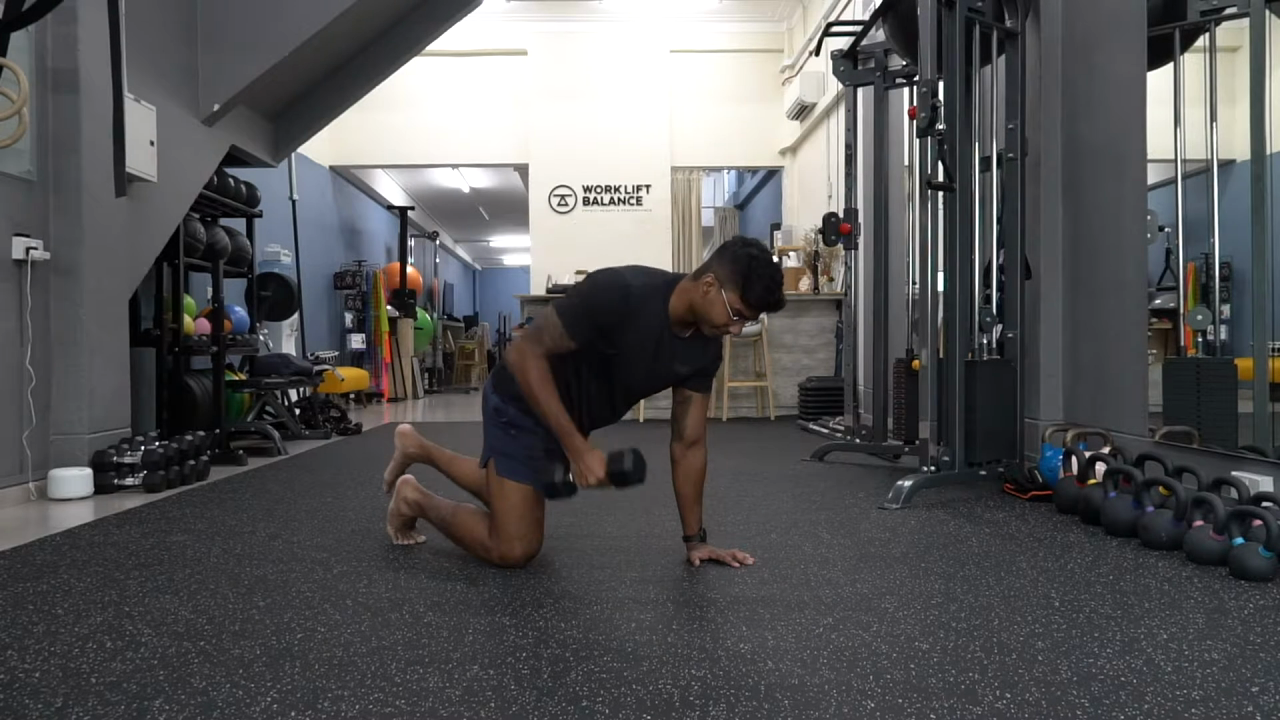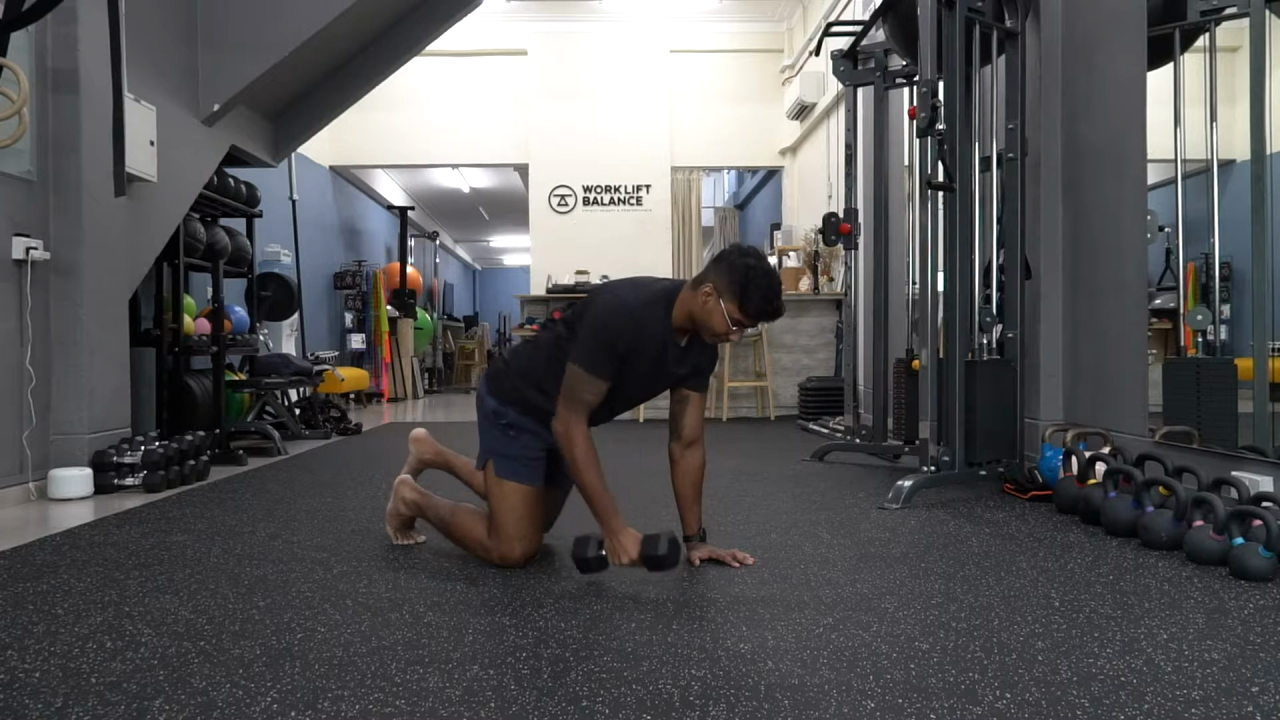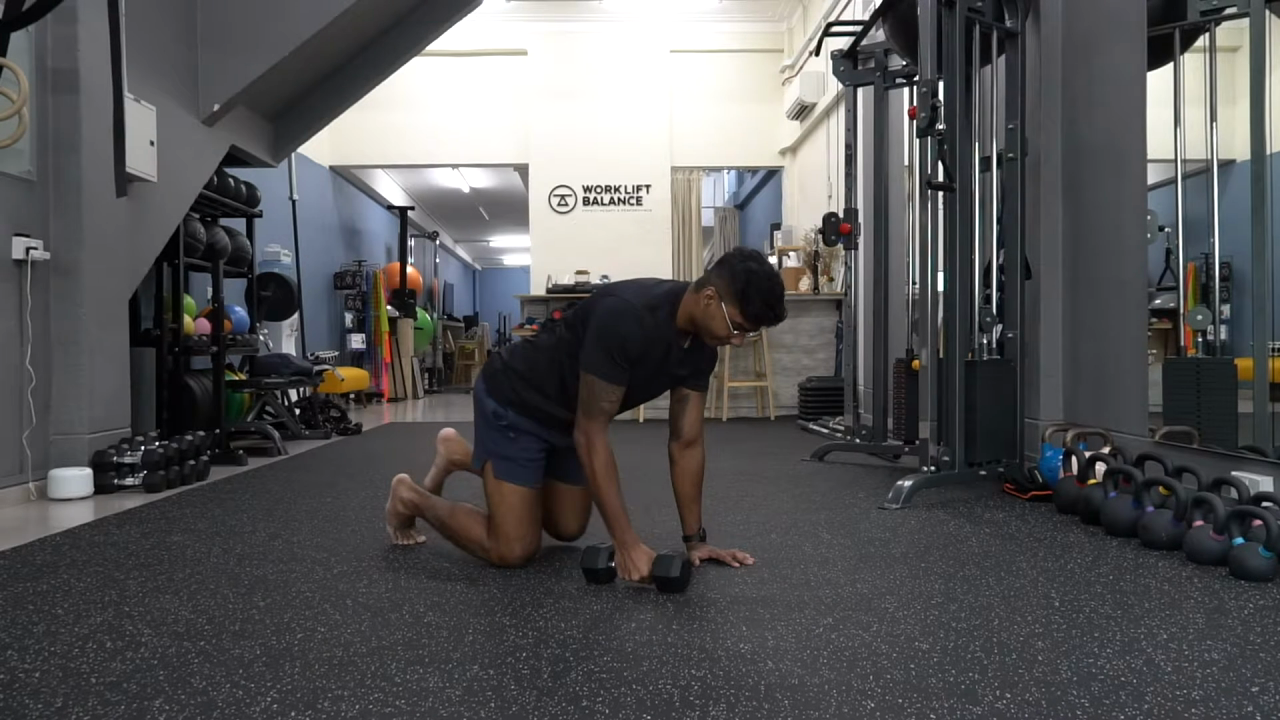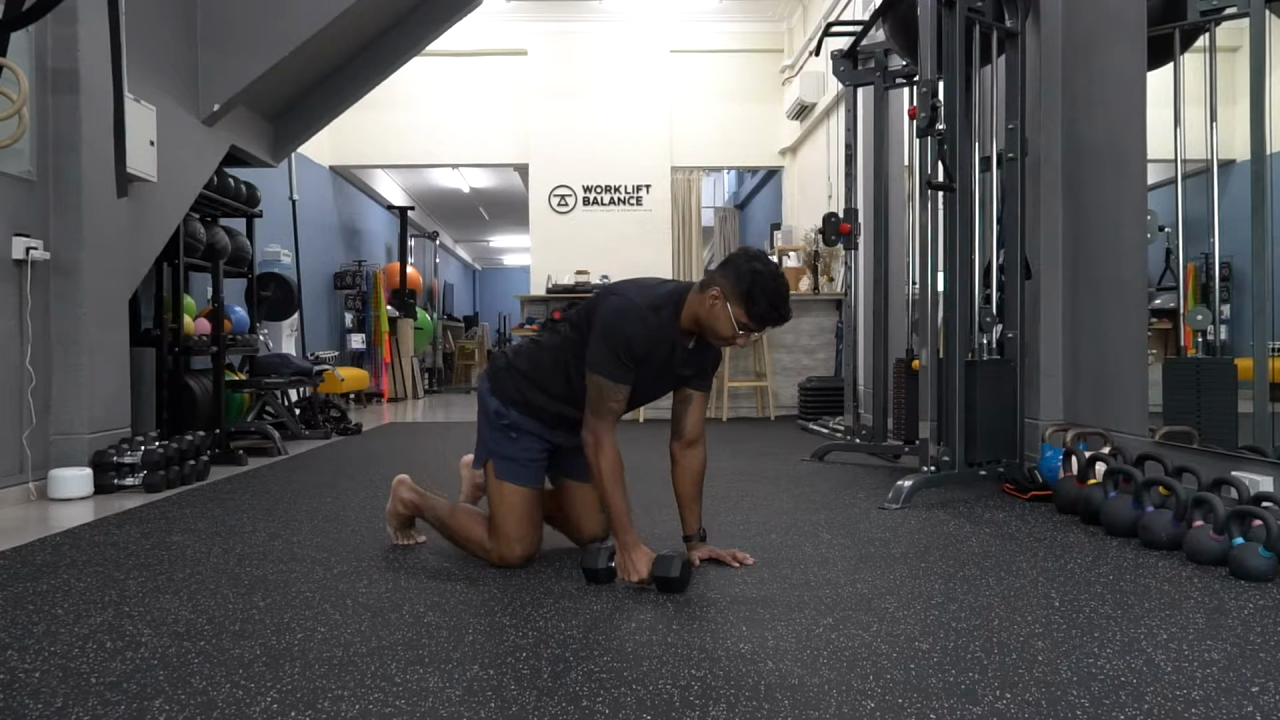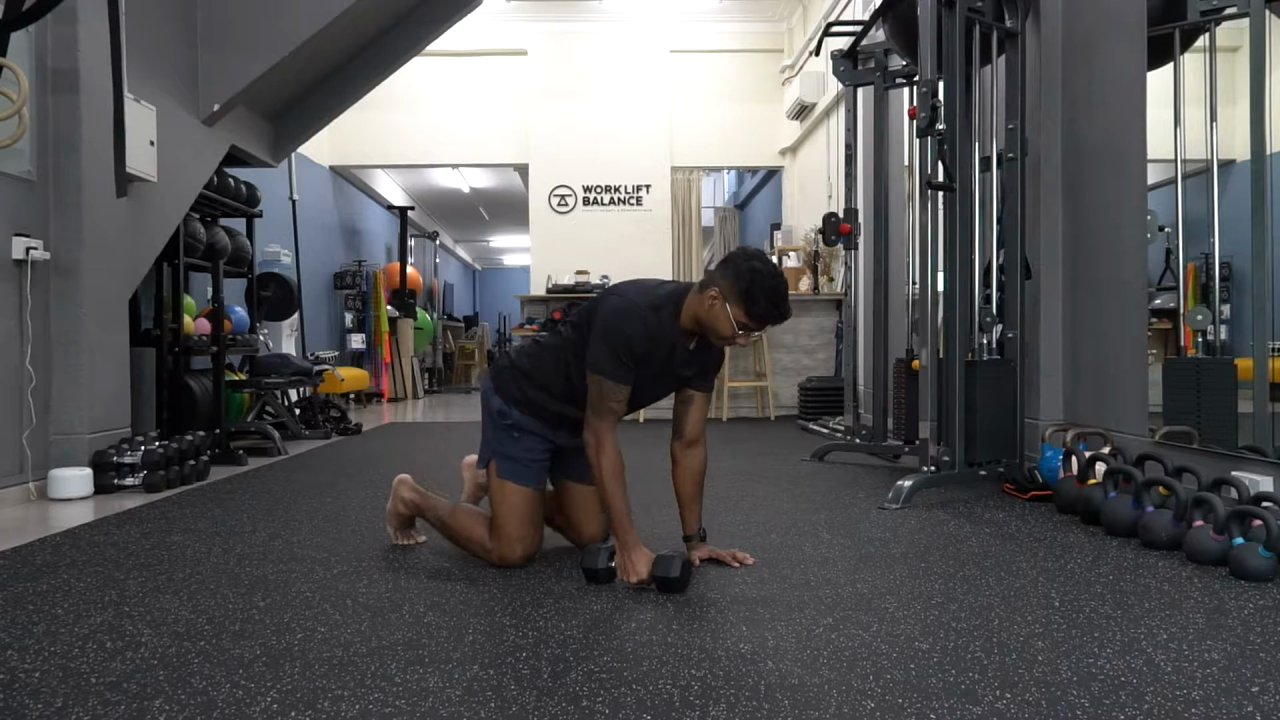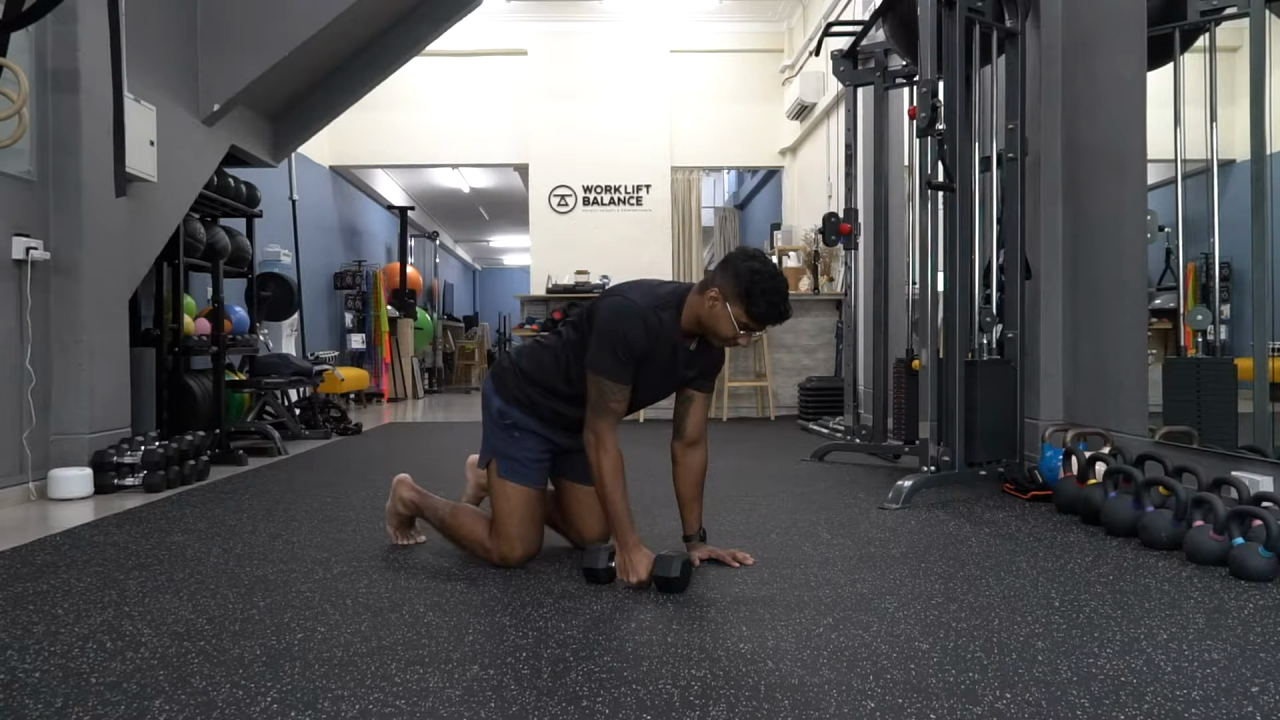
dt=0.3s
person 1, frame 1
left shoulder: (705, 348)
right shoulder: (621, 293)
left elbow: (688, 443)
right elbow: (522, 354)
left wrist: (695, 539)
right wrist: (577, 449)
left hip: (570, 418)
right hip: (520, 404)
left knee: (518, 505)
right knee: (514, 549)
left ankle: (418, 447)
right ankle: (415, 499)
person 1, frame 2
left shoulder: (701, 348)
right shoulder: (623, 312)
left elbow: (686, 443)
right elbow: (568, 421)
left wrist: (695, 538)
right wrist: (614, 526)
left hip: (562, 418)
right hip: (516, 403)
left knee: (534, 521)
right knee: (514, 549)
left ankle: (431, 453)
right ankle: (413, 498)
person 1, frame 3
left shoulder: (701, 347)
right shoulder: (627, 316)
left elbow: (686, 443)
right elbow: (591, 434)
left wrist: (695, 539)
right wrist: (627, 543)
left hip: (563, 414)
right hip: (513, 402)
left knee: (568, 527)
right knee: (513, 550)
left ankle: (461, 454)
right ankle: (410, 498)
person 1, frame 4
left shoulder: (705, 346)
right shoulder: (631, 315)
left elbow: (687, 442)
right elbow: (599, 434)
left wrist: (695, 539)
right wrist: (629, 544)
left hip: (570, 415)
right hip: (516, 402)
left knee: (591, 532)
right knee: (513, 551)
left ankle: (486, 476)
right ankle: (410, 498)
person 1, frame 5
left shoulder: (707, 348)
right shoulder: (630, 315)
left elbow: (688, 442)
right elbow: (601, 434)
left wrist: (695, 539)
right wrist: (629, 544)
left hip: (575, 417)
right hip: (521, 403)
left knee: (591, 535)
right knee: (512, 551)
left ankle: (486, 478)
right ankle: (411, 498)
person 1, frame 6
left shoulder: (708, 348)
right shoulder: (630, 316)
left elbow: (689, 442)
right elbow: (601, 435)
left wrist: (695, 539)
right wrist: (629, 544)
left hip: (576, 417)
right hip: (521, 403)
left knee: (592, 536)
right knee: (513, 550)
left ankle: (490, 478)
right ankle: (411, 497)
